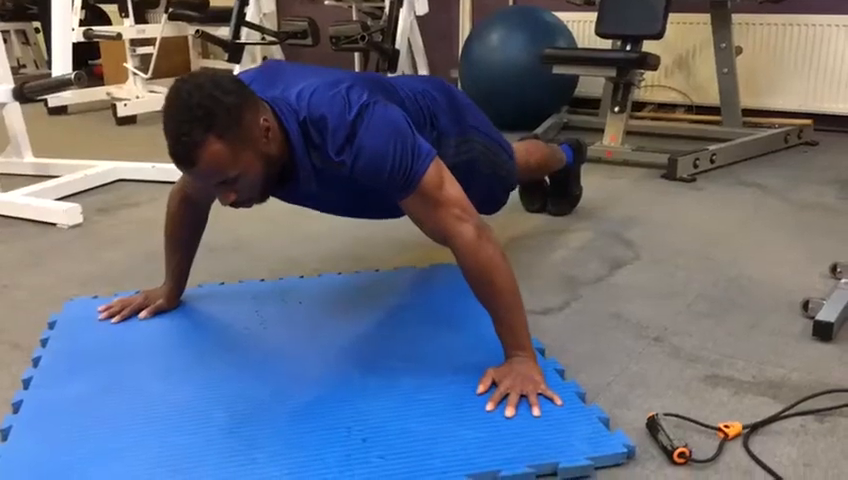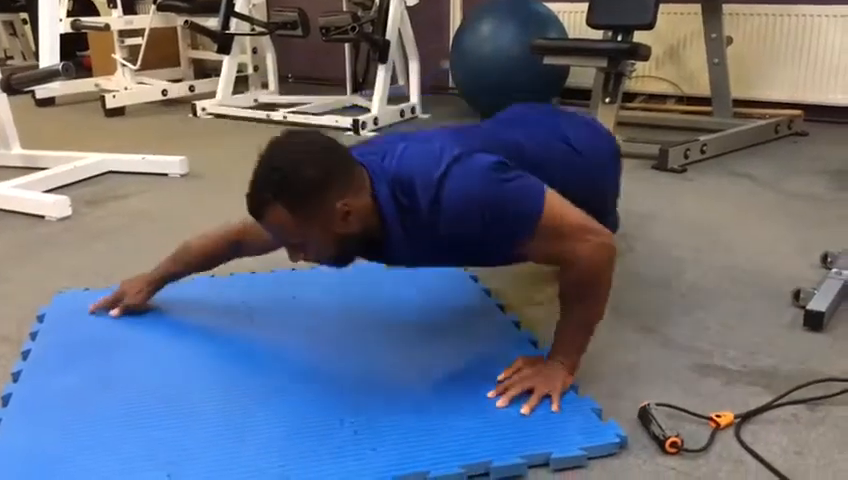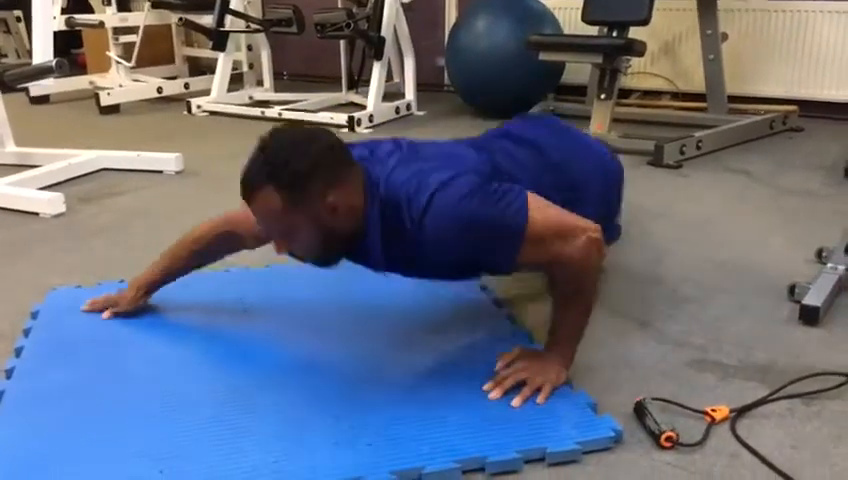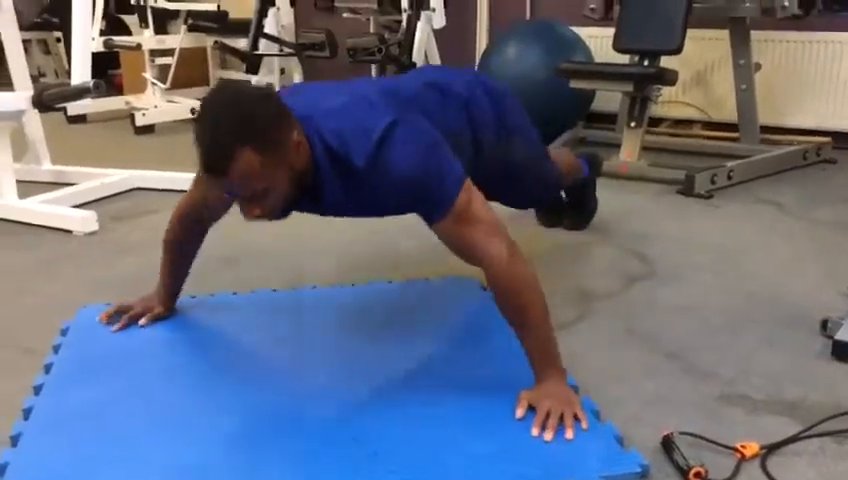
dt=1s
person 1, frame 1
left shoulder: (357, 132)
right shoulder: (223, 125)
left elbow: (466, 233)
right elbow: (187, 198)
left wrist: (521, 357)
right wrist: (171, 288)
left hip: (444, 129)
left knee: (506, 173)
right knee: (494, 175)
left ankle: (564, 157)
right ankle: (555, 159)
person 1, frame 2
left shoulder: (455, 194)
right shoulder: (328, 187)
left elbow: (594, 247)
right elbow: (237, 237)
left wrist: (561, 363)
right wrist: (153, 280)
left hip: (579, 153)
right hip: (516, 136)
person 1, frame 3
left shoulder: (442, 215)
right shoulder: (338, 182)
left elbow: (584, 239)
right elbow: (229, 228)
left wrist: (557, 357)
right wrist: (144, 285)
left hip: (578, 171)
right hip: (509, 148)
person 1, frame 4
left shoulder: (387, 153)
right shoulder: (250, 149)
left elbow: (497, 255)
right elbow: (193, 214)
left wrist: (551, 378)
right wrist: (165, 294)
left hip: (475, 115)
right hip: (416, 107)
left knee: (539, 183)
left ankle: (581, 170)
